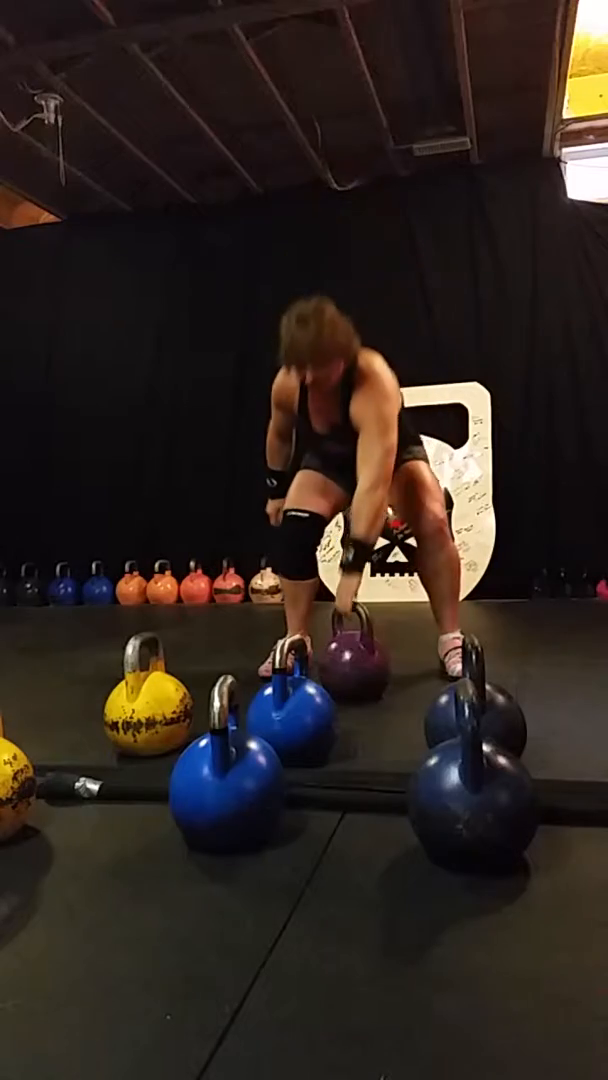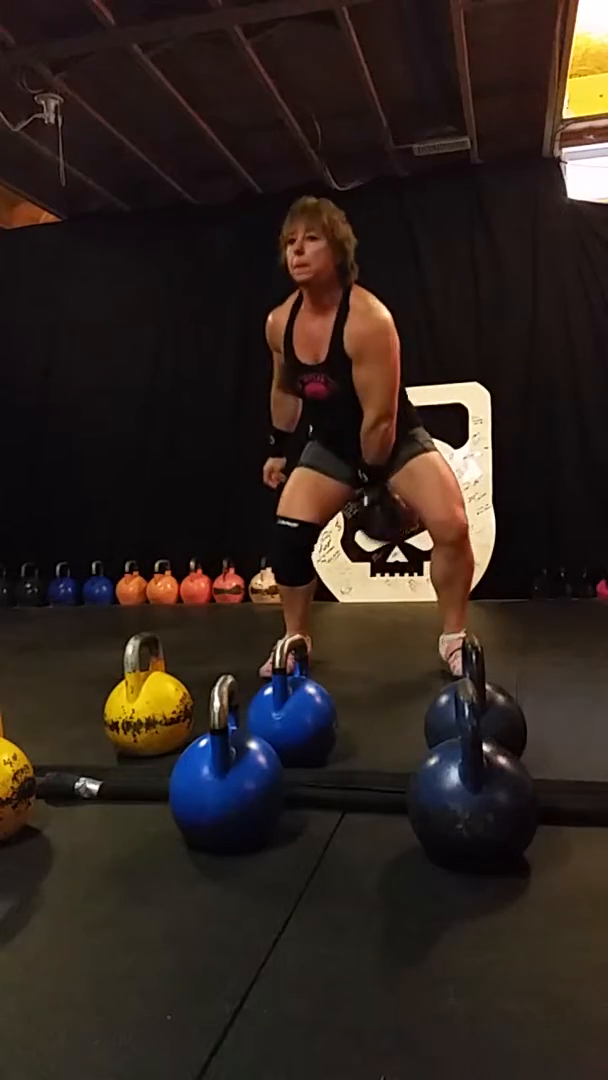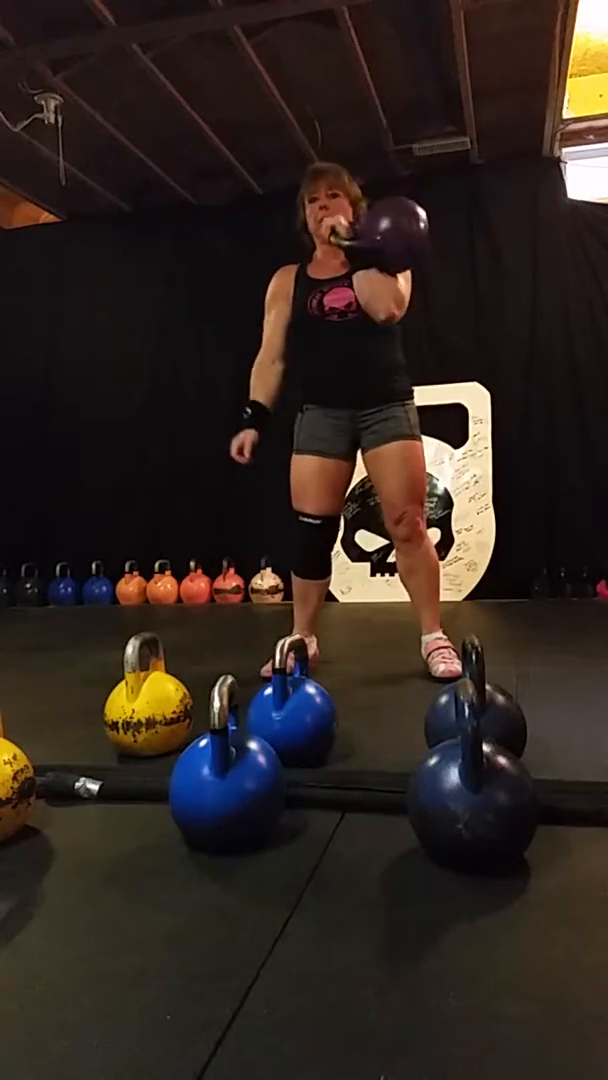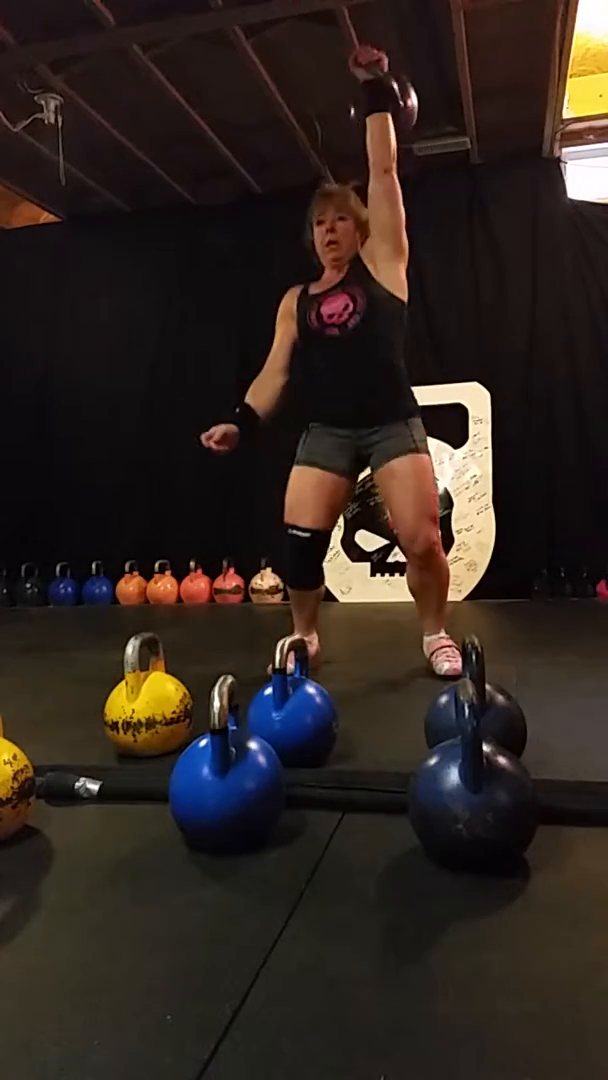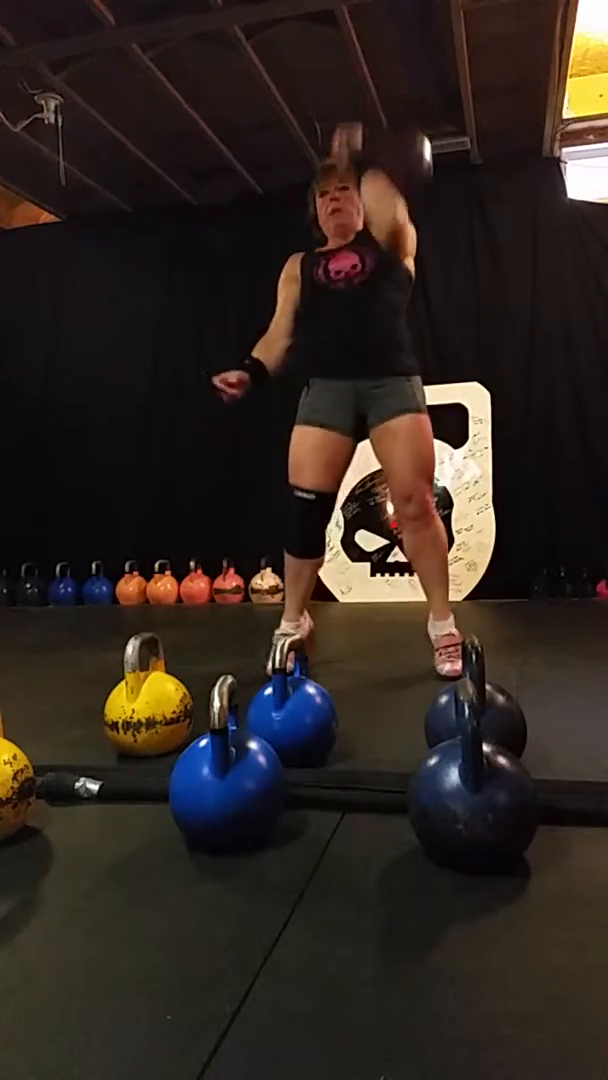
dt=1s
person 1, frame 1
left shoulder: (374, 385)
right shoulder: (286, 385)
left elbow: (374, 484)
right elbow: (279, 434)
left wrist: (353, 567)
right wrist: (276, 488)
left hip: (393, 457)
right hip: (329, 462)
left knee: (431, 519)
right knee: (295, 527)
left ankle: (451, 641)
person 1, frame 2
left shoulder: (368, 320)
right shoulder: (279, 323)
left elbow: (381, 417)
left wrist: (372, 478)
right wrist: (277, 449)
left hip: (397, 439)
right hip: (329, 446)
left knee: (451, 525)
right knee: (288, 536)
left ankle: (453, 640)
person 1, frame 3
right shoulder: (287, 281)
left elbow: (389, 308)
right elbow: (271, 356)
right wrist: (253, 418)
left hip: (386, 407)
right hip: (321, 413)
left knee: (407, 524)
right knee: (311, 531)
left ankle: (433, 638)
right ankle: (302, 641)
person 1, frame 4
left shoulder: (383, 265)
right shoulder: (296, 301)
left elbow: (384, 171)
right elbow: (275, 372)
left wrist: (378, 92)
right wrist: (241, 423)
left hip: (393, 427)
right hip: (327, 434)
left knee: (422, 542)
right knee: (299, 543)
left ankle: (436, 637)
right ankle: (304, 640)
person 1, frame 5
left shoulder: (388, 244)
right shoulder: (300, 266)
left elbow: (393, 215)
right elbow: (279, 334)
left wrist: (359, 162)
right wrist: (250, 372)
left hip: (391, 382)
right hip: (326, 389)
left knee: (415, 501)
right knee: (304, 507)
left ankle: (442, 626)
right ankle: (294, 620)
